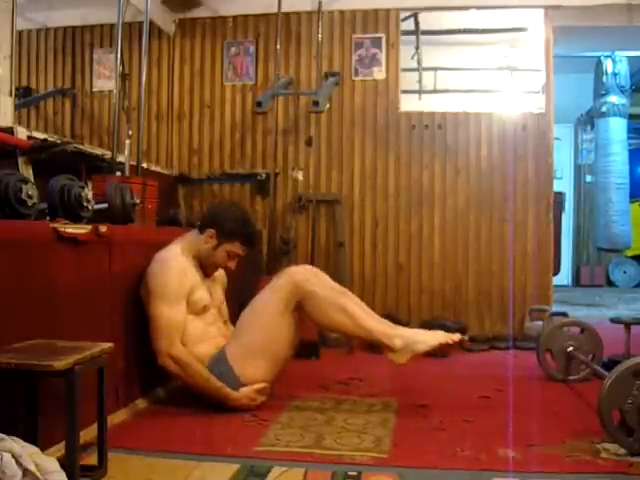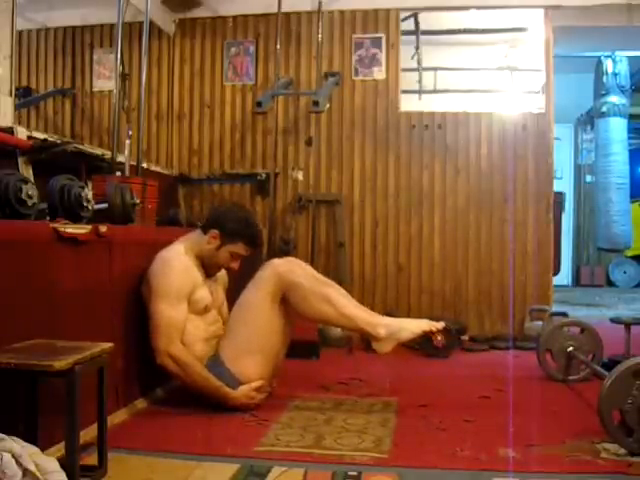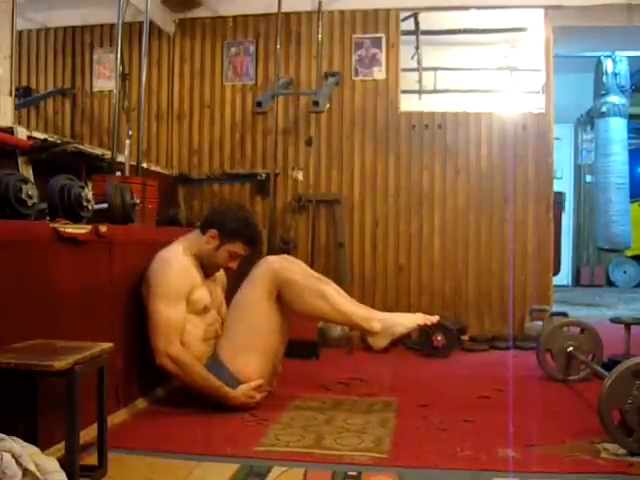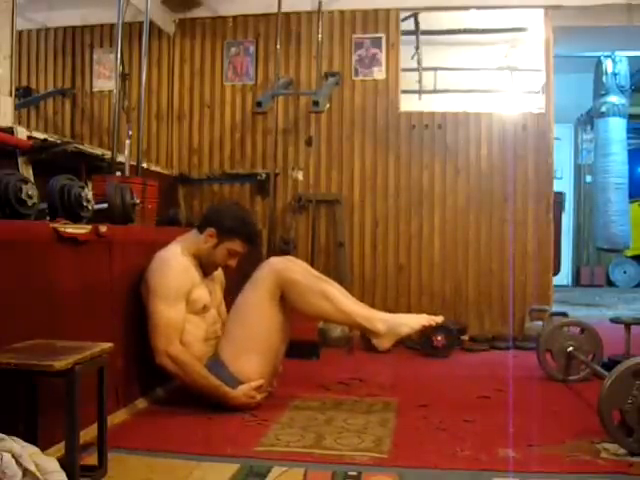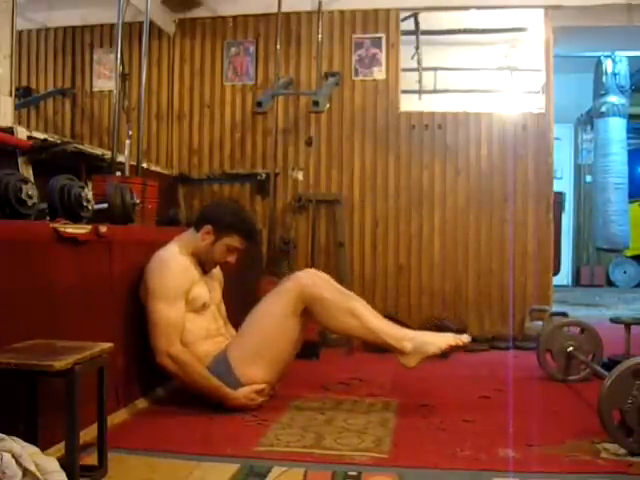
dt=0.4s
person 1, frame 1
left shoulder: (211, 268)
right shoulder: (169, 268)
right elbow: (168, 354)
left wrist: (258, 357)
right wrist: (228, 396)
left hip: (232, 365)
right hip: (223, 376)
left knee: (305, 277)
right knee: (296, 278)
left ankle: (394, 338)
right ankle: (396, 340)
person 1, frame 2
left shoulder: (212, 268)
right shoulder: (173, 266)
right elbow: (167, 353)
left wrist: (262, 364)
right wrist: (227, 395)
left hip: (229, 367)
right hip: (220, 377)
left knee: (291, 269)
right knee: (278, 272)
left ankle: (378, 327)
right ankle: (380, 329)
person 1, frame 3
left shoulder: (211, 268)
right shoulder: (172, 266)
right elbow: (166, 353)
left wrist: (264, 363)
right wrist: (227, 395)
left hip: (228, 369)
right hip: (220, 378)
left knee: (284, 268)
right knee: (273, 268)
left ankle: (373, 323)
right ankle: (375, 324)
person 1, frame 4
left shoulder: (209, 268)
right shoulder: (171, 267)
right elbow: (166, 353)
left wrist: (264, 363)
right wrist: (227, 395)
left hip: (230, 369)
right hip: (222, 377)
left knee: (288, 270)
right knee: (276, 270)
left ankle: (378, 325)
right ankle: (380, 325)
person 1, frame 5
left shoulder: (208, 267)
right shoulder: (169, 266)
right elbow: (167, 352)
left wrist: (261, 360)
right wrist: (228, 396)
left hip: (232, 365)
right hip: (224, 377)
left knee: (311, 282)
right knee: (303, 285)
left ankle: (403, 341)
right ankle: (405, 343)
